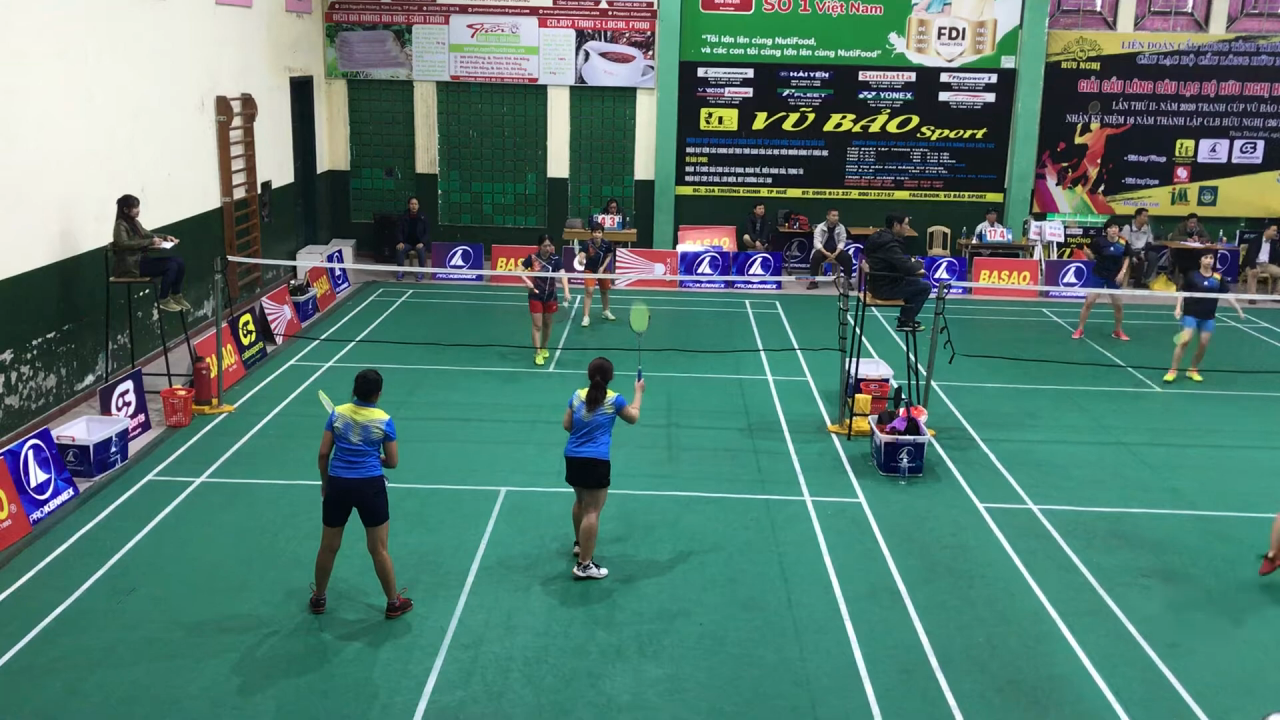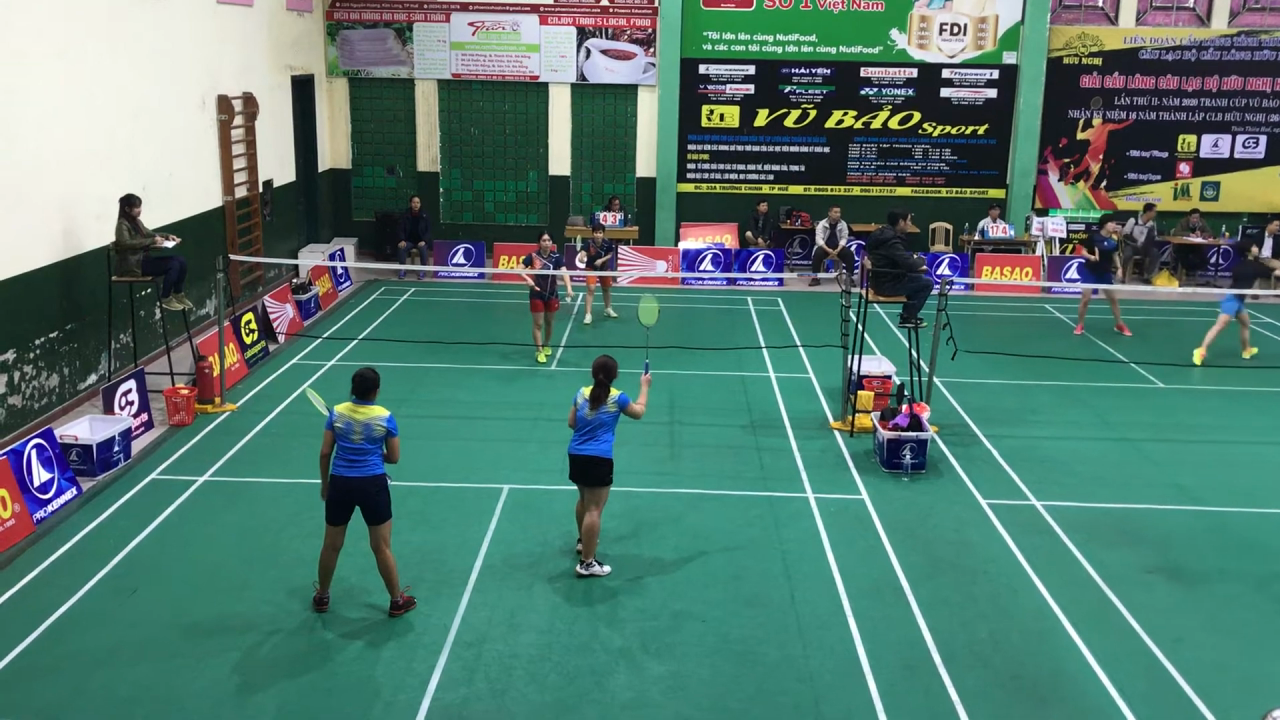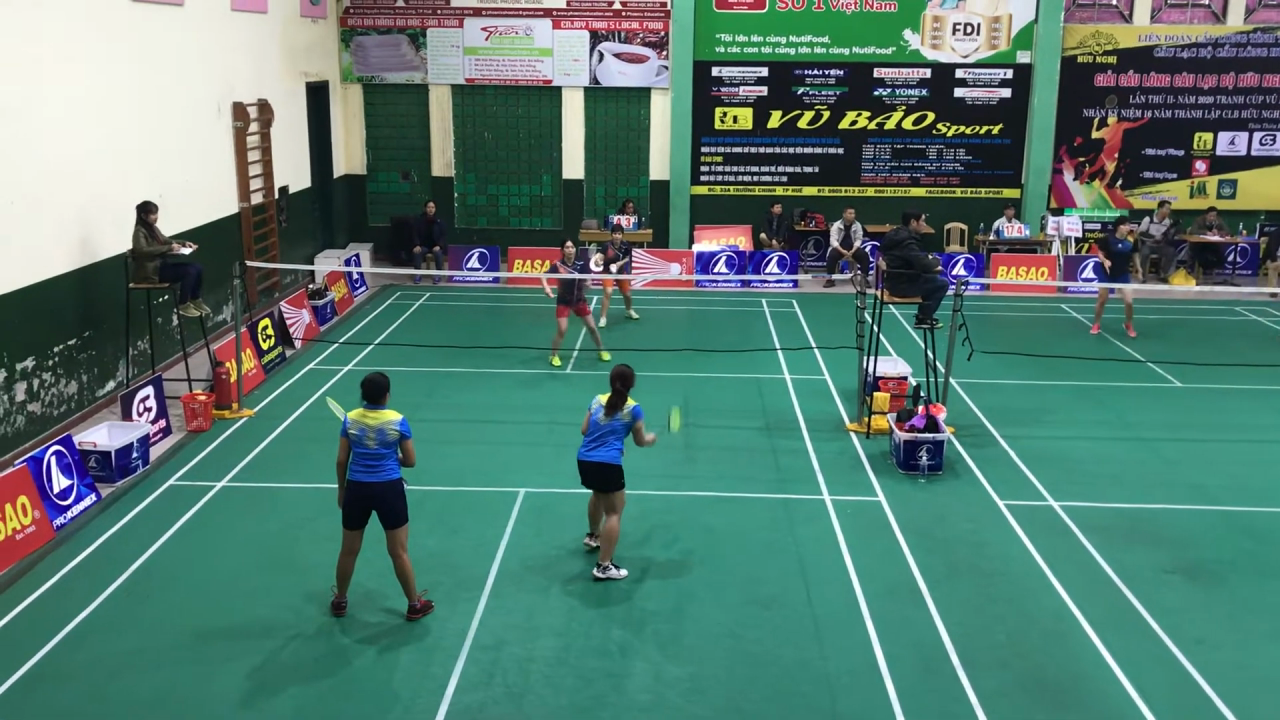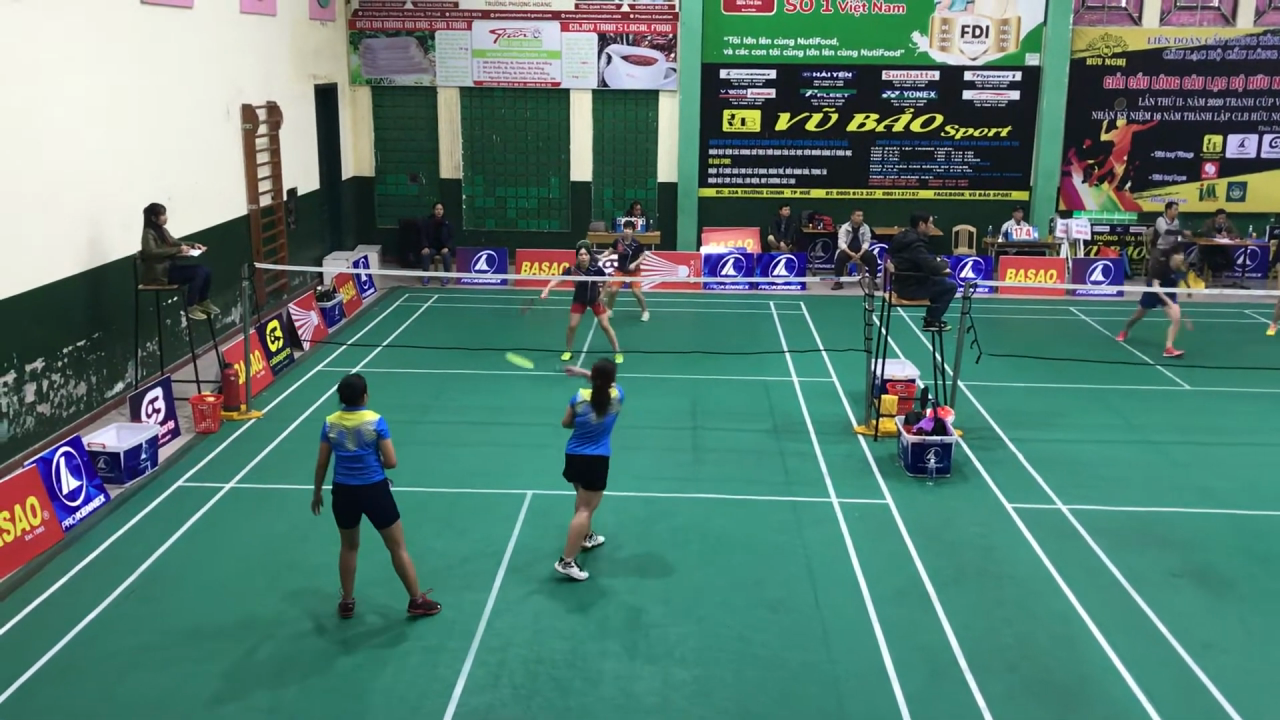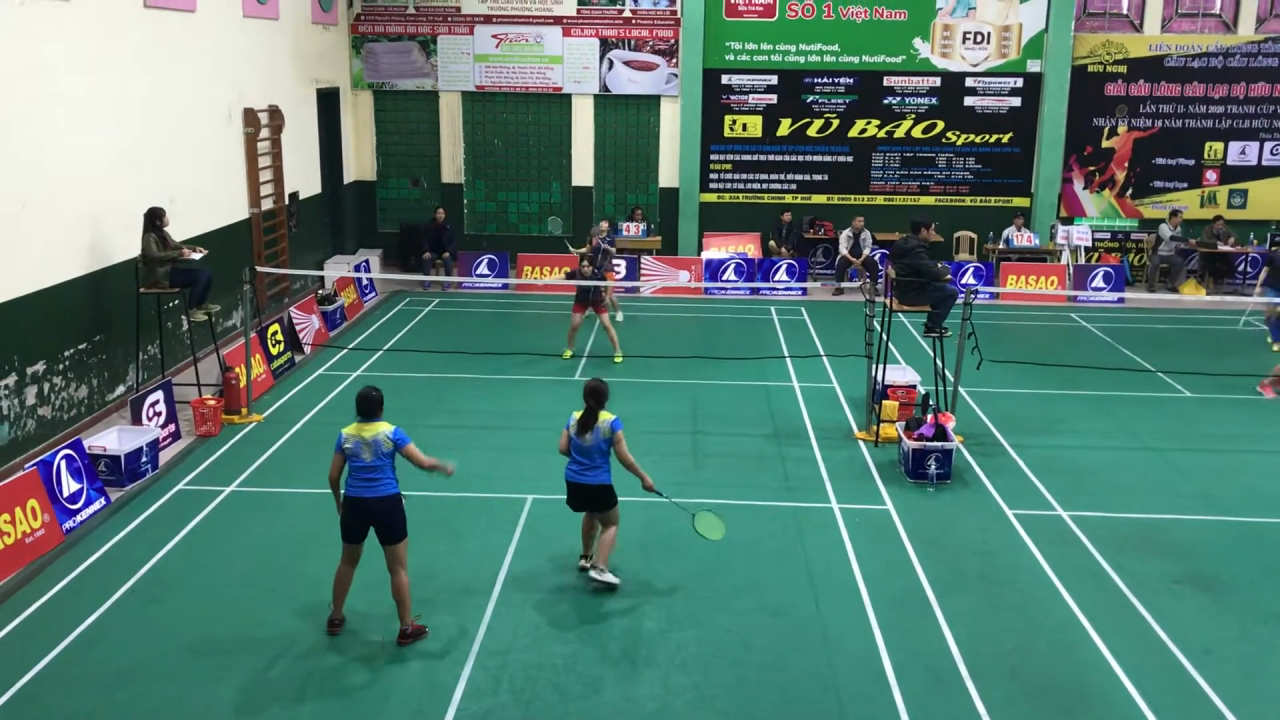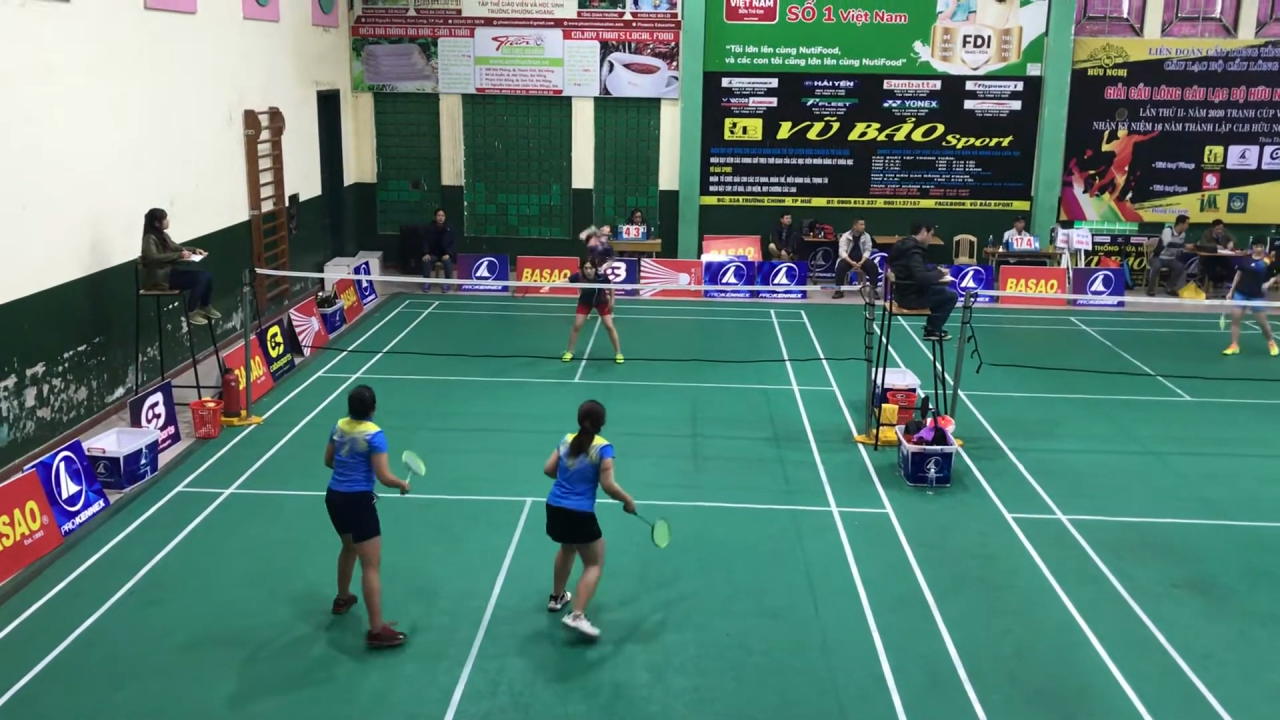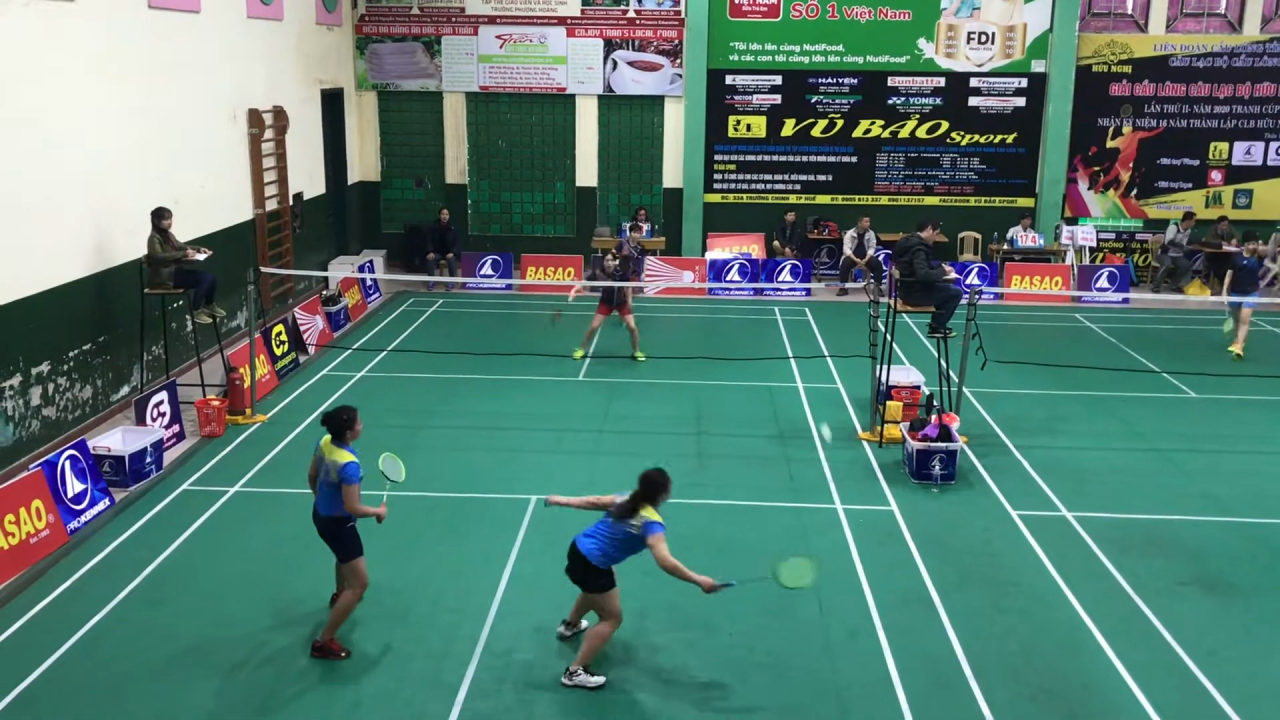
dt=0.7s
person 1, frame 1
left shoulder: (337, 413)
right shoulder: (384, 421)
left elbow: (323, 454)
right elbow: (392, 463)
left wrist: (325, 482)
left hip: (338, 485)
right hip: (370, 487)
left knee: (328, 547)
right knee: (379, 550)
left ankle: (318, 598)
right ankle: (393, 603)
person 1, frame 2
left shoulder: (337, 412)
right shoulder: (385, 417)
left elbow: (325, 453)
right elbow: (394, 457)
left wrist: (324, 483)
left hip: (340, 484)
right hip: (373, 485)
left knee: (331, 545)
right knee: (382, 548)
left ankle: (322, 596)
right ankle: (397, 601)
person 1, frame 3
left shoulder: (350, 420)
right shoulder: (398, 421)
left elbow: (341, 461)
right elbow: (410, 461)
left wrist: (341, 490)
left hip: (357, 490)
right hip: (389, 489)
left knee: (349, 550)
right knee: (399, 552)
left ankle: (340, 601)
right ankle: (414, 605)
person 1, frame 4
left shoulder: (330, 423)
right shoulder: (375, 421)
left elbow: (321, 464)
right elbow: (391, 462)
left wrist: (317, 493)
left hip: (343, 492)
right hip: (374, 490)
left knee: (349, 547)
right knee: (397, 547)
left ankle: (347, 602)
right ankle: (417, 600)
person 1, frame 5
left shoulder: (345, 435)
right shoulder: (391, 433)
left elbow: (333, 476)
right elbow: (423, 463)
left wrist: (339, 501)
right wrist: (445, 468)
left hip: (354, 504)
right hip: (386, 504)
left knee: (348, 562)
right knee: (398, 569)
left ankle: (335, 617)
right ankle: (407, 628)
person 1, frame 6
left shoulder: (339, 427)
right shoulder: (374, 435)
right elbow: (384, 477)
right wrist: (403, 485)
left hip: (334, 497)
right hip: (359, 500)
left knee: (349, 547)
right knee: (371, 566)
left ankle: (342, 598)
right ankle: (377, 629)
person 1, frame 7
left shoulder: (324, 444)
right shoulder: (348, 464)
left elbow: (312, 476)
right elbow: (352, 509)
right wrist: (378, 511)
left hip: (321, 515)
right hip: (337, 523)
left knee: (346, 554)
right knee: (359, 585)
left ankle: (340, 595)
right ankle: (323, 642)
person 2, frame 1
left shoulder: (577, 396)
right shoulder: (614, 400)
left elbow: (567, 425)
right elbow: (633, 417)
right wrist: (638, 392)
left hip: (572, 457)
right hip: (596, 461)
left knee: (581, 502)
right knee: (592, 512)
left ankle: (580, 544)
right ankle: (584, 565)
person 2, frame 2
left shoulder: (581, 394)
right shoulder: (617, 398)
left elbow: (571, 422)
right elbow: (639, 412)
right wrist: (644, 386)
left hip: (575, 455)
right hip: (599, 459)
left knee: (584, 501)
right knee: (594, 510)
left ankle: (583, 541)
right ankle: (587, 563)
person 2, frame 3
left shoulder: (597, 400)
right shoulder: (633, 409)
left elbow: (584, 430)
right elbow: (640, 441)
right wrist: (651, 439)
left hip: (584, 460)
right hip: (607, 464)
left knee: (598, 497)
right knee: (614, 513)
left ankle: (593, 536)
right ankle: (604, 566)
person 2, frame 4
left shoulder: (580, 396)
right shoulder: (617, 397)
left elbow: (566, 423)
right elbow: (608, 384)
right wrist: (583, 373)
left hip: (573, 455)
right hip: (596, 459)
left knee: (584, 499)
right knee: (585, 509)
left ankle: (586, 537)
right ankle: (567, 561)
person 2, frame 5
left shoulder: (574, 418)
right shoulder: (611, 422)
left elbow: (563, 449)
right elbow: (623, 457)
right wrist: (644, 478)
left hip: (573, 481)
right hip: (598, 484)
left knee: (590, 515)
right knee: (611, 524)
left ankle: (587, 557)
right ankle: (600, 568)
person 2, frame 6
left shoulder: (566, 440)
right shoulder: (603, 447)
left elbow: (548, 469)
right elbow: (608, 486)
right wrist: (627, 500)
left hip: (554, 507)
right hip: (580, 513)
left knee: (567, 549)
right knee: (594, 564)
left ankle: (556, 597)
right ankle: (576, 615)
person 2, frame 7
left shoulder: (626, 500)
right shoulder: (650, 522)
left elbow: (593, 502)
right elbow: (665, 562)
left wrist: (559, 500)
right wrist: (699, 580)
left hip: (579, 548)
right hip: (590, 563)
left knee: (597, 587)
right knee: (612, 619)
left ankle: (569, 626)
right ankle: (575, 672)
